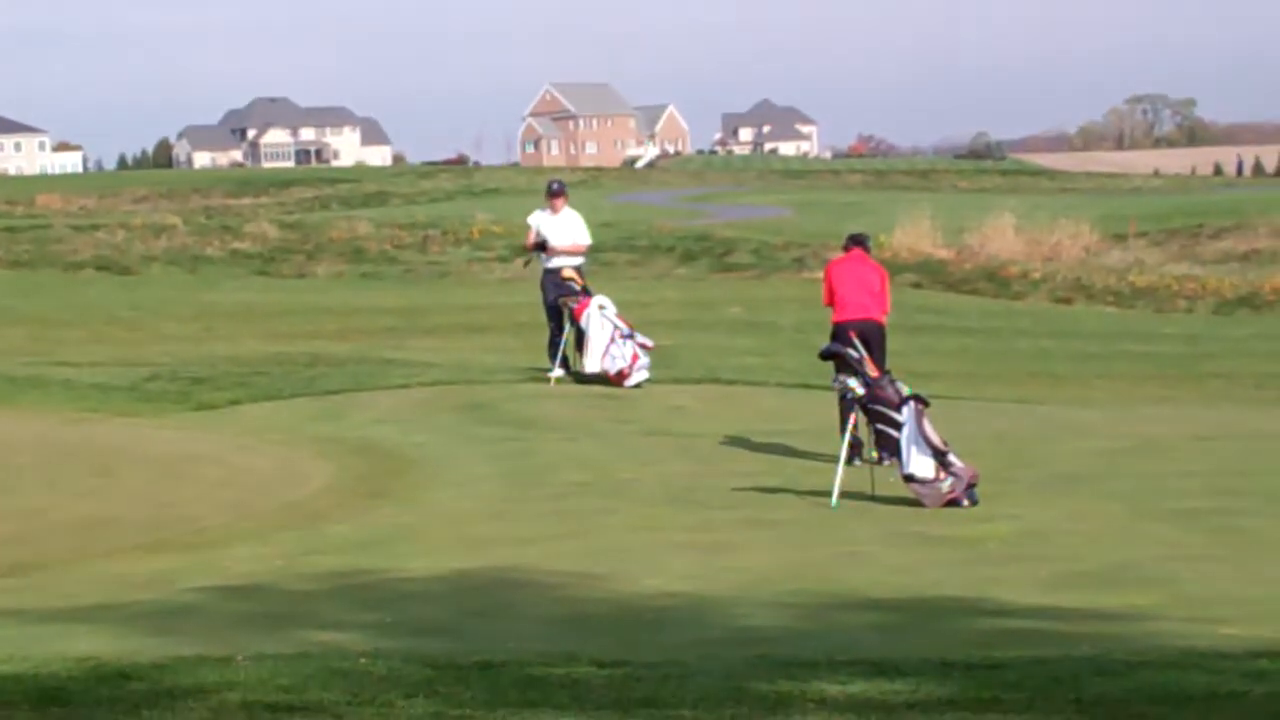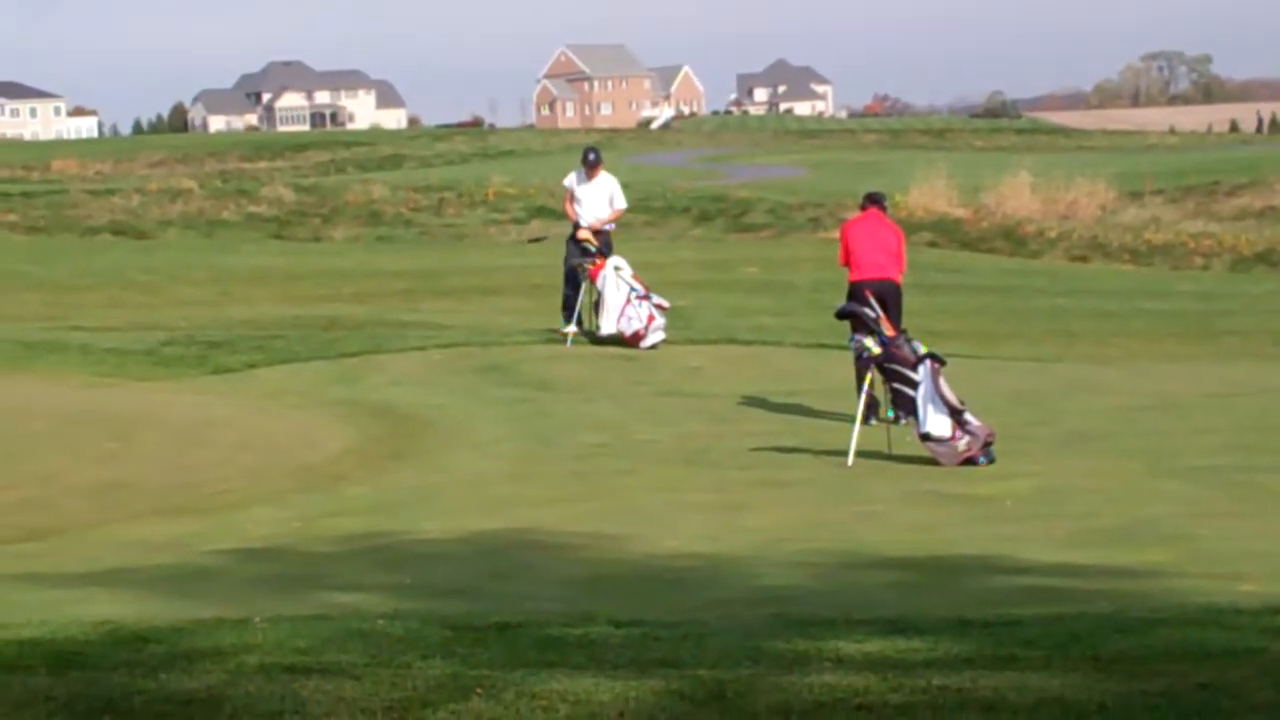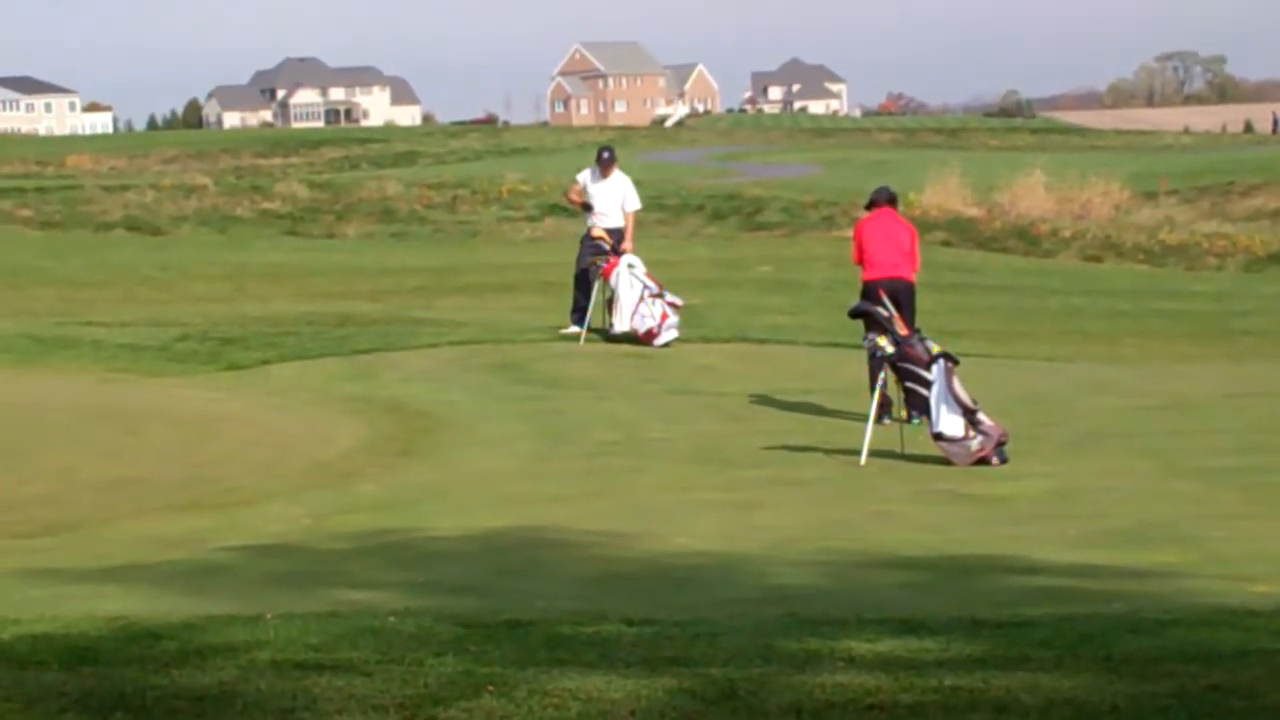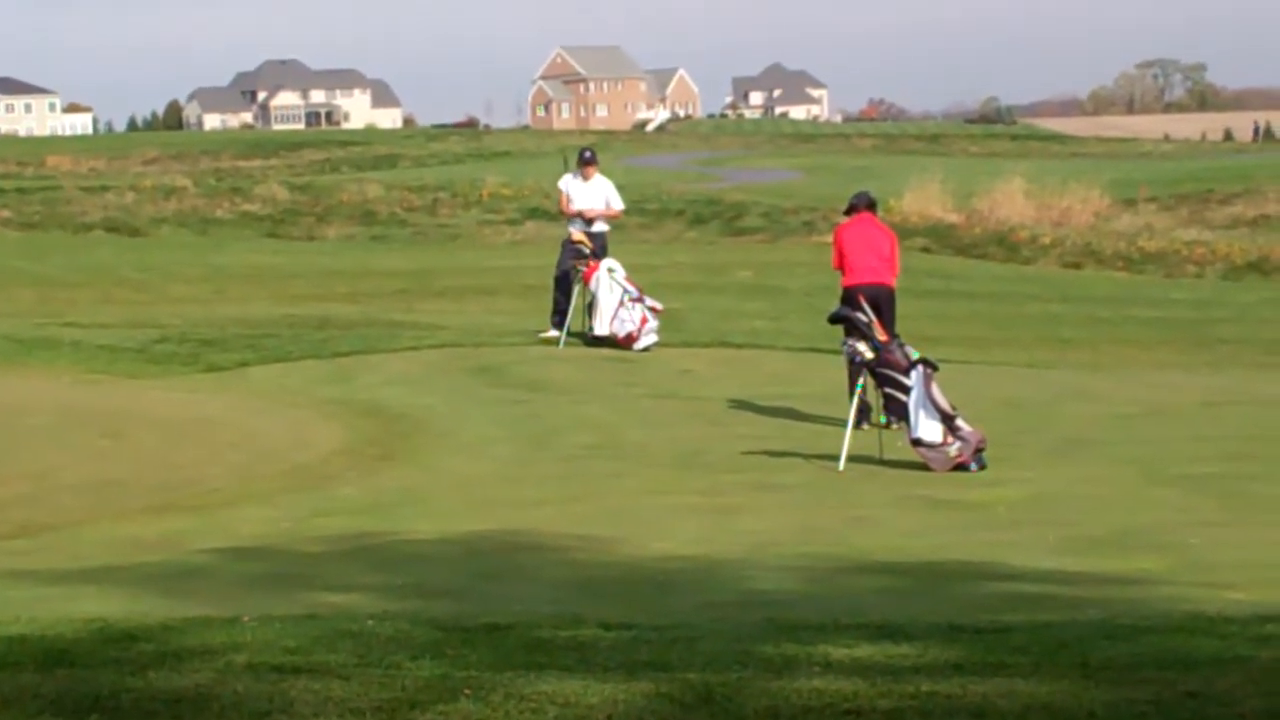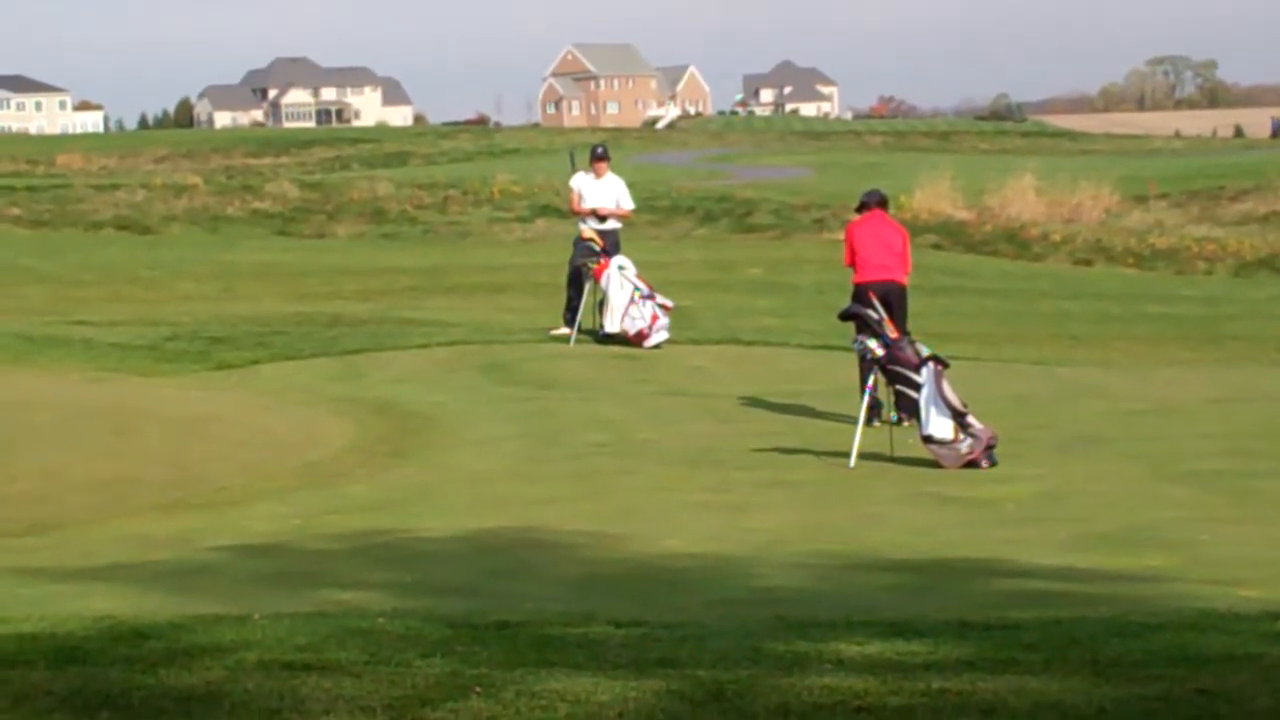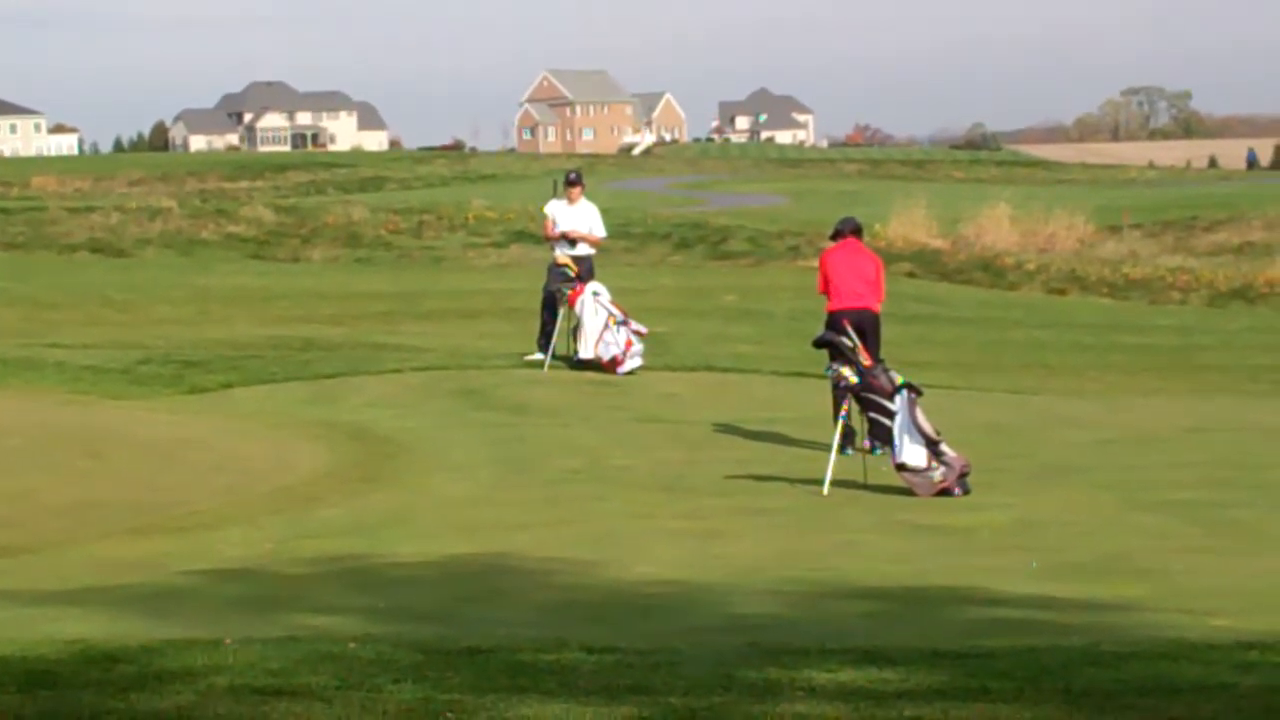
dt=0.7s
person 1, frame 1
left shoulder: (833, 267)
right shoulder: (878, 268)
left elbow: (828, 301)
right elbow: (885, 306)
left hip: (845, 326)
right hip: (873, 326)
left ankle: (854, 451)
person 1, frame 2
left shoulder: (849, 226)
right shoulder: (894, 228)
left elbow: (844, 260)
right elbow: (902, 265)
left hip: (861, 285)
right hip: (890, 285)
left ankle: (870, 410)
person 1, frame 3
left shoulder: (862, 225)
right shoulder: (908, 227)
left elbow: (857, 259)
right elbow: (915, 265)
left hip: (875, 284)
right hip: (903, 284)
left ankle: (883, 410)
right ankle: (915, 409)
person 1, frame 4
left shoulder: (842, 230)
right shoulder: (887, 232)
left elbow: (838, 265)
right elbow: (895, 270)
left hip: (855, 290)
right hip: (884, 290)
left ankle: (862, 414)
right ankle: (893, 413)
person 1, frame 5
left shoulder: (854, 227)
right shoulder: (899, 229)
left elbow: (850, 261)
right elbow: (906, 268)
left hip: (866, 286)
right hip: (895, 286)
left ankle: (873, 411)
right ankle: (904, 411)
person 1, frame 6
left shoulder: (828, 255)
right shoulder: (873, 257)
left elbow: (824, 289)
right elbow: (880, 296)
left hip: (840, 314)
right hip: (869, 315)
left ankle: (847, 439)
person 2, frame 1
left shoulder: (574, 217)
right shoulder: (539, 216)
left elbow: (583, 247)
right elbow: (528, 244)
left wrist: (559, 248)
right wrist: (537, 245)
left hip: (572, 272)
right hip: (550, 274)
right knee: (554, 321)
right ankle: (559, 365)
person 2, frame 2
left shoulder: (610, 182)
right shoulder: (574, 178)
left elbow: (619, 210)
right elbow: (567, 203)
left wrist: (600, 222)
right wrist: (575, 221)
left hip: (601, 235)
right hip: (579, 233)
right knee: (571, 272)
right ankle: (571, 320)
person 2, frame 3
left shoulder: (624, 182)
right shoulder: (587, 175)
left elbow: (630, 213)
right elbow: (570, 195)
left wrist: (628, 240)
right wrist: (582, 203)
left hip: (615, 234)
right hip: (593, 232)
right knee: (582, 274)
right ankle: (578, 322)
person 2, frame 4
left shoulder: (605, 184)
right shoulder: (568, 180)
left elbow: (618, 211)
right elbow: (563, 208)
left wrist: (597, 212)
right wrist: (580, 212)
left hip: (597, 237)
right hip: (574, 236)
right knee: (562, 277)
right ankle: (558, 325)
person 2, frame 5
left shoulder: (617, 183)
right shoulder: (580, 179)
left elbow: (628, 212)
right elbow: (574, 208)
left wrist: (609, 211)
right wrist: (592, 210)
left hip: (609, 235)
right hip: (587, 233)
right knee: (575, 274)
right ankle: (569, 323)
person 2, frame 6
left shoulder: (591, 209)
right shoulder: (554, 205)
left elbow: (599, 240)
right elbow: (547, 234)
left wrist: (580, 234)
right wrist: (563, 234)
left hip: (583, 261)
right hip: (560, 259)
right knee: (549, 300)
right ankle: (543, 348)
